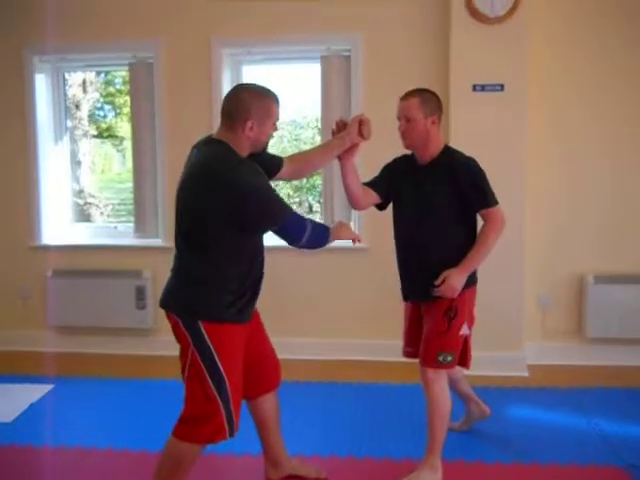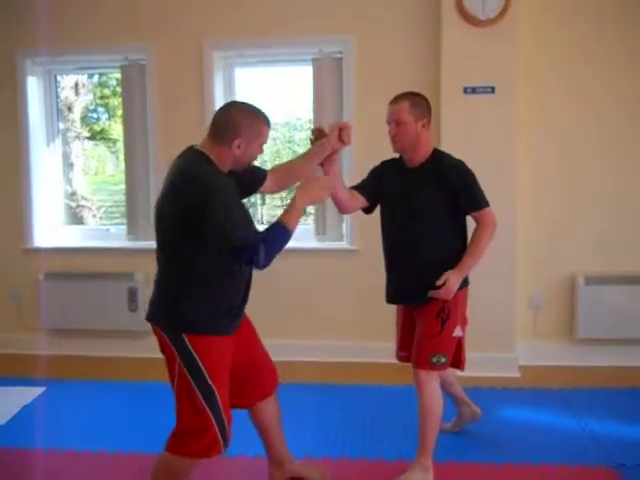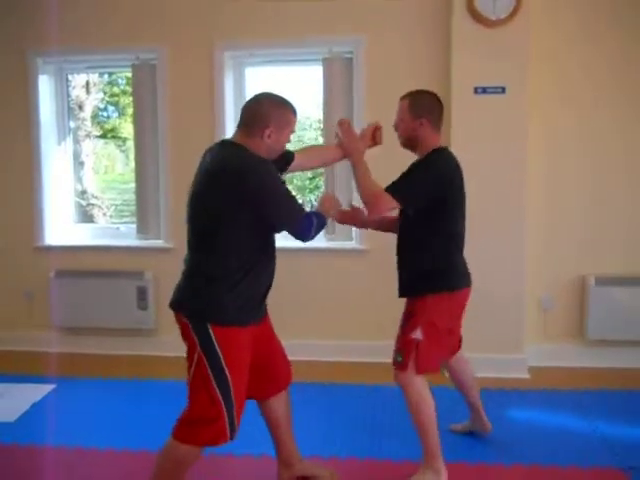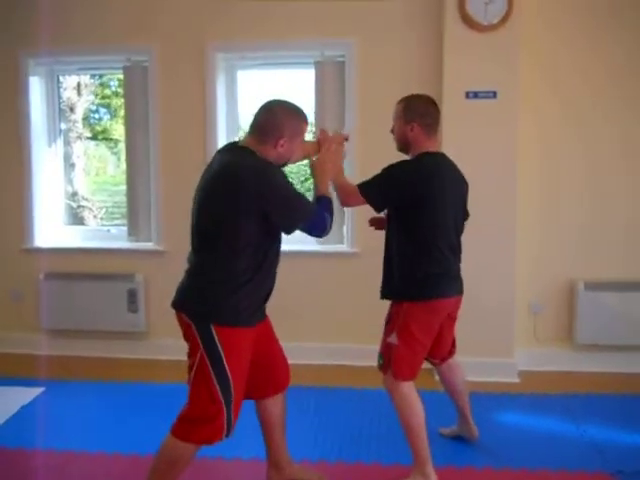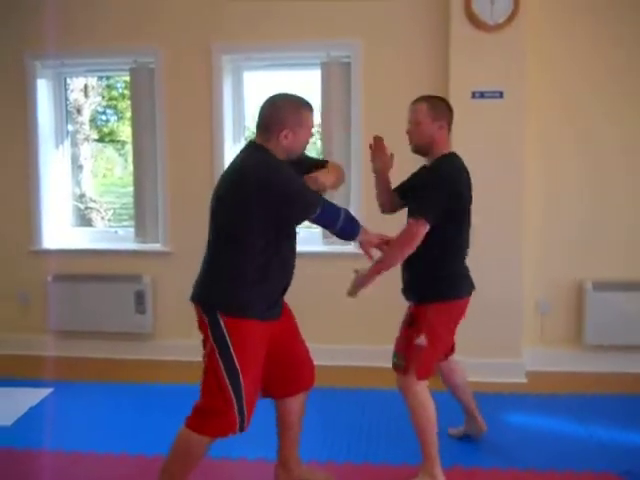
dt=1s
person 1, frame 1
left shoulder: (461, 167)
right shoulder: (399, 169)
left elbow: (495, 220)
right elbow: (359, 200)
left wrist: (463, 270)
right wrist: (347, 159)
left hip: (450, 288)
right hip: (415, 286)
left knee: (432, 371)
right knee: (436, 359)
right ankle: (474, 405)
person 1, frame 2
left shoulder: (451, 170)
right shoulder: (386, 172)
left elbow: (487, 222)
right elbow: (347, 204)
left wrist: (459, 272)
right wrist: (329, 166)
left hip: (441, 290)
right hip: (405, 289)
left knee: (425, 372)
right knee: (428, 362)
right ankle: (466, 407)
person 1, frame 3
left shoulder: (432, 169)
right shoulder: (438, 165)
left elbow: (378, 204)
right elbow: (413, 222)
left wrist: (356, 156)
right wrist: (362, 220)
left hip: (435, 288)
right hip: (448, 282)
left knee: (409, 372)
right knee: (449, 352)
right ankle: (479, 418)
person 1, frame 4
left shoulder: (407, 173)
right shoulder: (453, 173)
left elbow: (348, 197)
right wrist: (394, 223)
left hip: (418, 294)
right hip: (448, 288)
left knee: (397, 377)
right knee: (443, 358)
right ankle: (467, 425)
person 1, frame 5
left shoulder: (447, 176)
right shoulder: (427, 173)
left elbow: (410, 238)
right elbow: (388, 205)
left wrist: (369, 273)
right wrist: (383, 171)
left hip: (440, 293)
right hip: (440, 288)
left knee: (410, 375)
right knee: (439, 359)
right ankle: (473, 419)
person 2, frame 1
left shoulder: (222, 153)
right shoulder: (232, 174)
left elbow: (289, 168)
right elbow: (298, 232)
left wrist: (344, 142)
right wrist: (337, 231)
left hip: (231, 303)
right hip: (206, 310)
left knee: (263, 376)
right knee: (209, 414)
person 2, frame 2
left shoulder: (208, 166)
right shoulder: (206, 184)
left elbow: (272, 180)
right elbow: (259, 253)
left wrist: (325, 148)
right wrist: (302, 201)
left hip: (222, 313)
right hip: (191, 322)
left knee: (261, 382)
right knee: (204, 427)
person 2, frame 3
left shoulder: (229, 155)
right shoulder: (250, 171)
left elbow: (302, 159)
right elbow: (304, 228)
right wrist: (325, 211)
left hip: (241, 304)
right hip: (215, 311)
left knee: (274, 377)
right knee: (211, 416)
person 2, frame 4
left shoulder: (235, 156)
right shoulder: (257, 176)
left elbow: (284, 155)
right elbow: (319, 224)
left wrist: (320, 148)
right wrist: (323, 176)
left hip: (240, 305)
right hip: (215, 312)
left knee: (273, 378)
right knee: (208, 414)
person 2, frame 5
left shoulder: (277, 161)
right shoulder: (265, 173)
left elbow: (328, 173)
right elbow: (326, 215)
left wrist: (321, 177)
right wrist: (366, 235)
left hip: (266, 300)
right hip: (232, 307)
left knee: (295, 376)
right knee: (222, 408)
